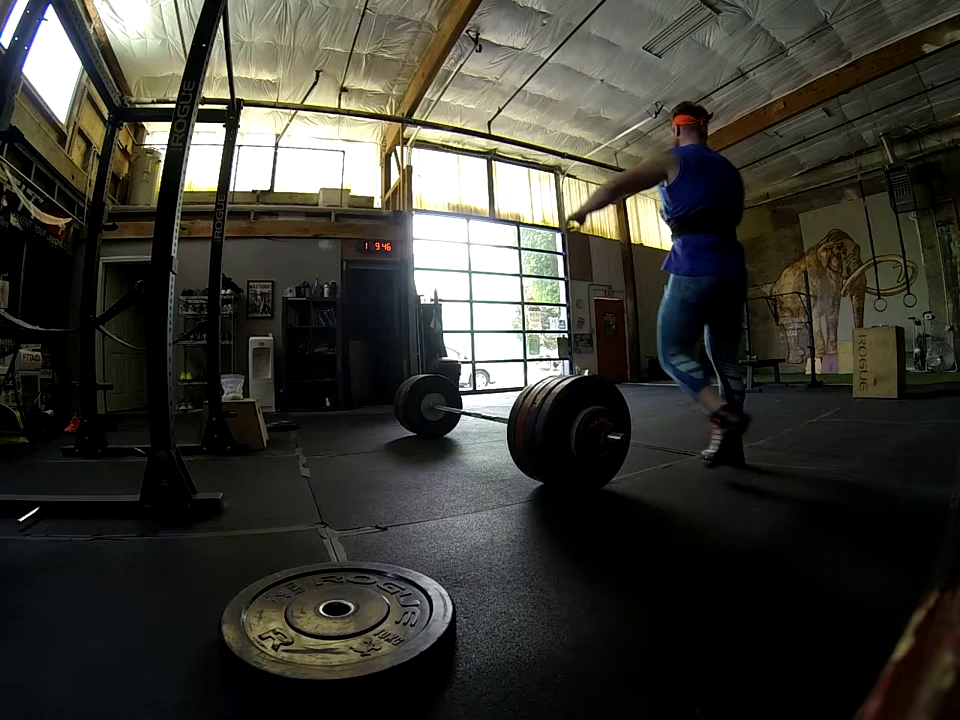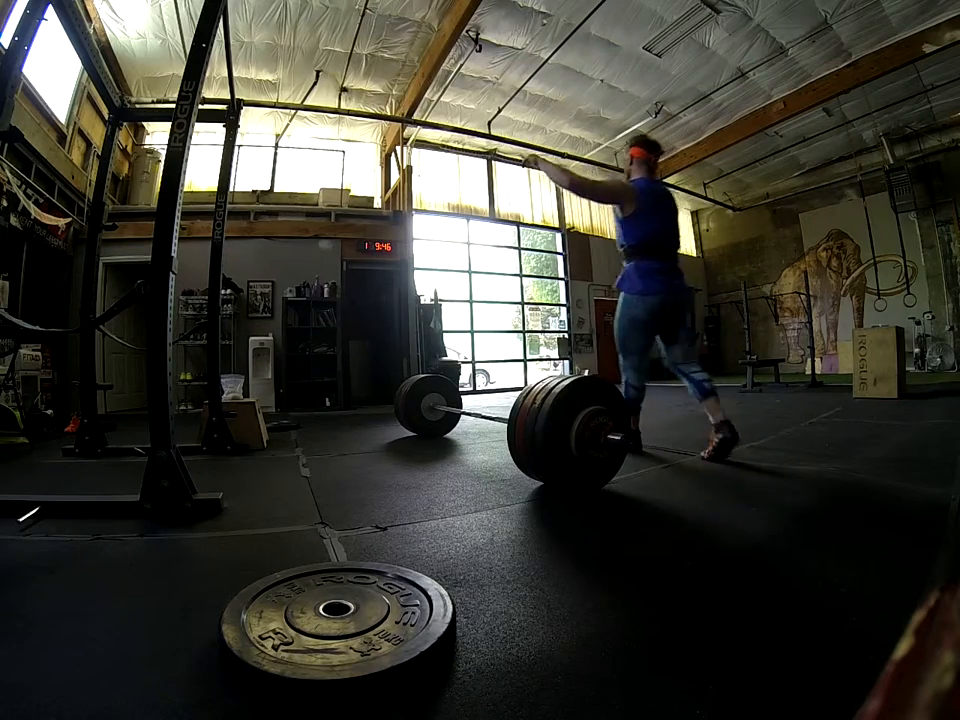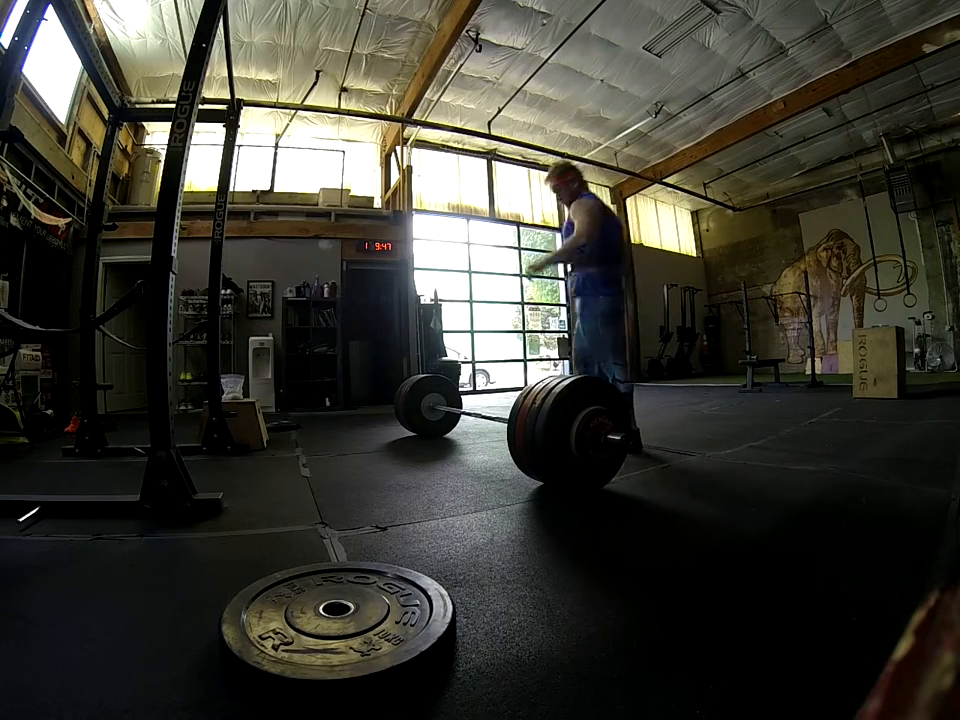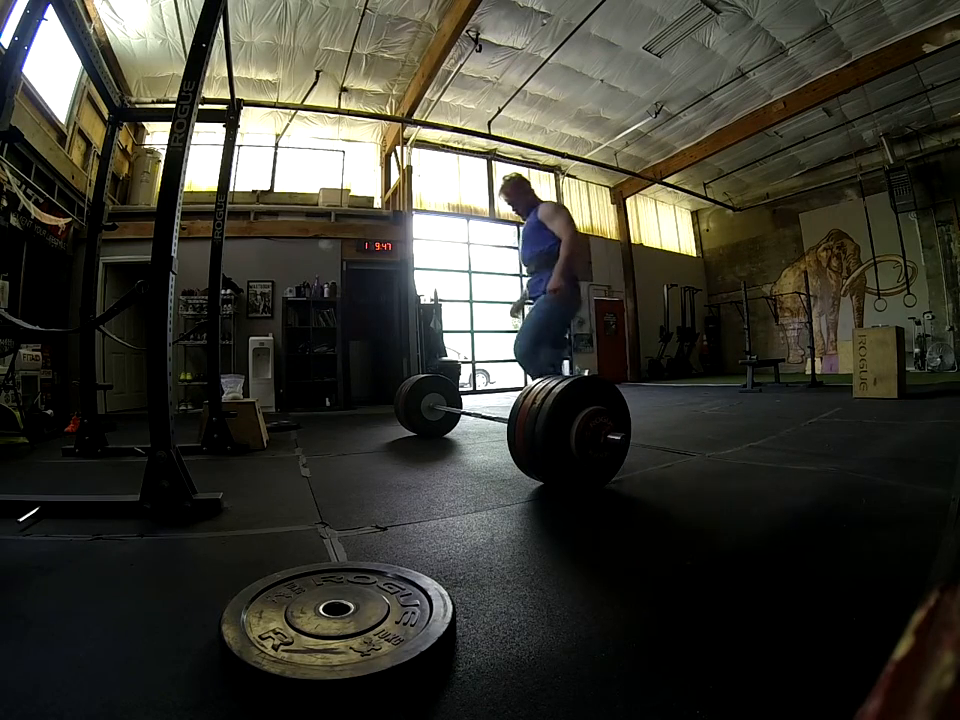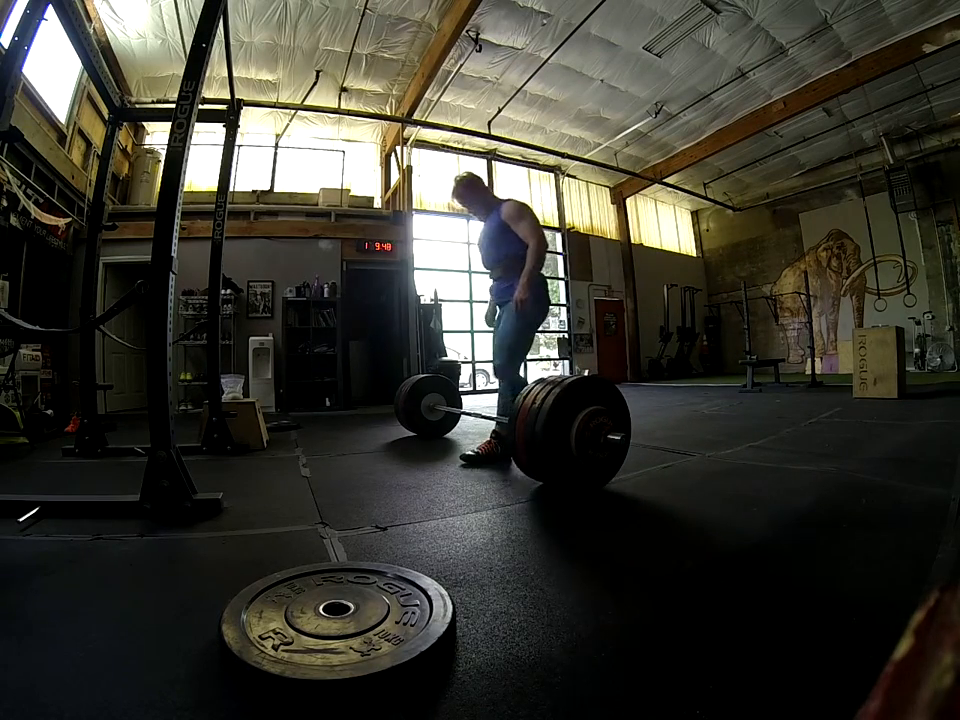
dt=0.4s
person 1, frame 1
left shoulder: (672, 161)
right shoulder: (728, 168)
left elbow: (617, 187)
left wrist: (582, 210)
left hip: (695, 266)
right hip: (732, 266)
left knee: (674, 350)
right knee: (726, 356)
left ankle: (723, 414)
right ankle: (731, 441)
person 1, frame 2
left shoulder: (628, 192)
right shoulder: (666, 197)
left elbow: (571, 182)
left wrist: (541, 163)
left hip: (641, 288)
right hip: (673, 287)
left knee: (632, 365)
right knee: (683, 362)
left ankle: (630, 434)
right ankle: (722, 427)
person 1, frame 3
left shoulder: (585, 205)
right shoulder: (600, 209)
left elbow: (582, 238)
left wrist: (545, 260)
left hip: (595, 293)
right hip: (601, 292)
left knee: (610, 362)
right knee: (581, 362)
left ankle: (628, 430)
person 1, frame 4
left shoulder: (547, 210)
right shoulder: (531, 223)
left elbow: (571, 240)
left wrist: (558, 276)
right wrist: (524, 299)
left hip: (556, 292)
right hip: (543, 296)
left knee: (524, 348)
person 1, frame 5
left shoulder: (510, 209)
right shoulder: (489, 226)
left elbow: (538, 242)
left wrist: (525, 284)
right wrist: (491, 304)
left hip: (525, 299)
right hip: (505, 302)
left knee: (504, 365)
right knee: (505, 366)
left ankle: (501, 439)
